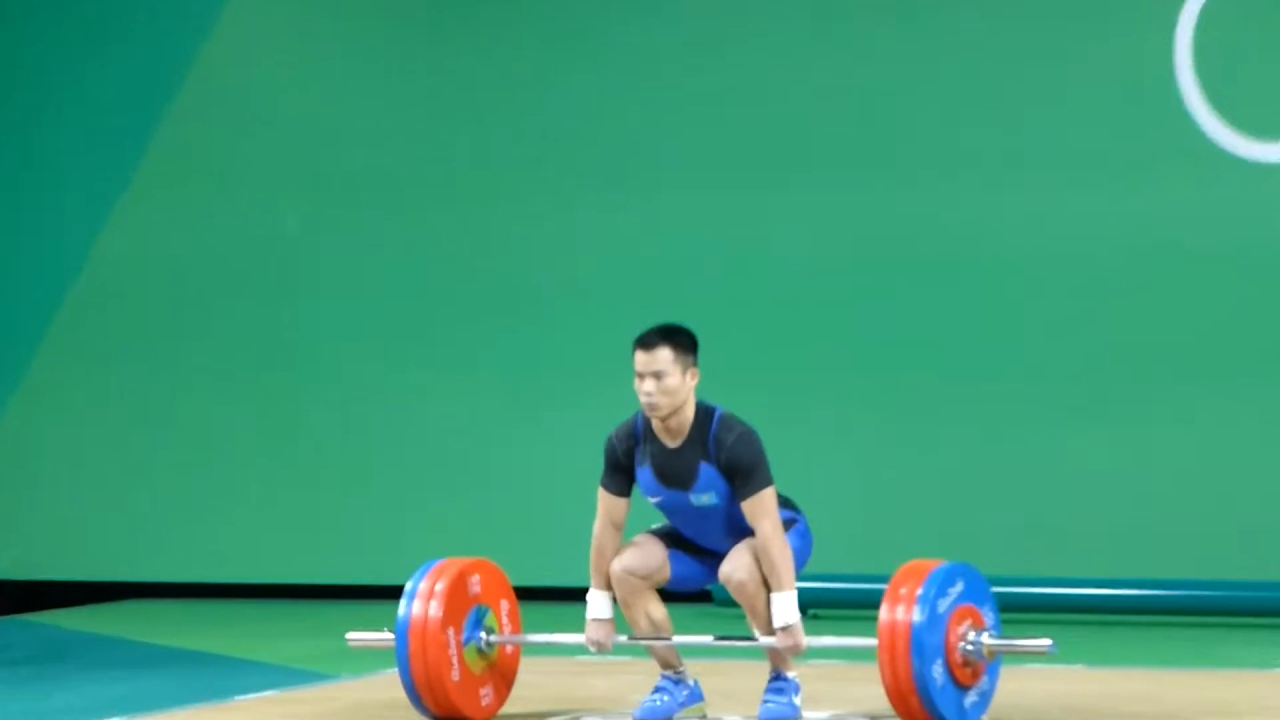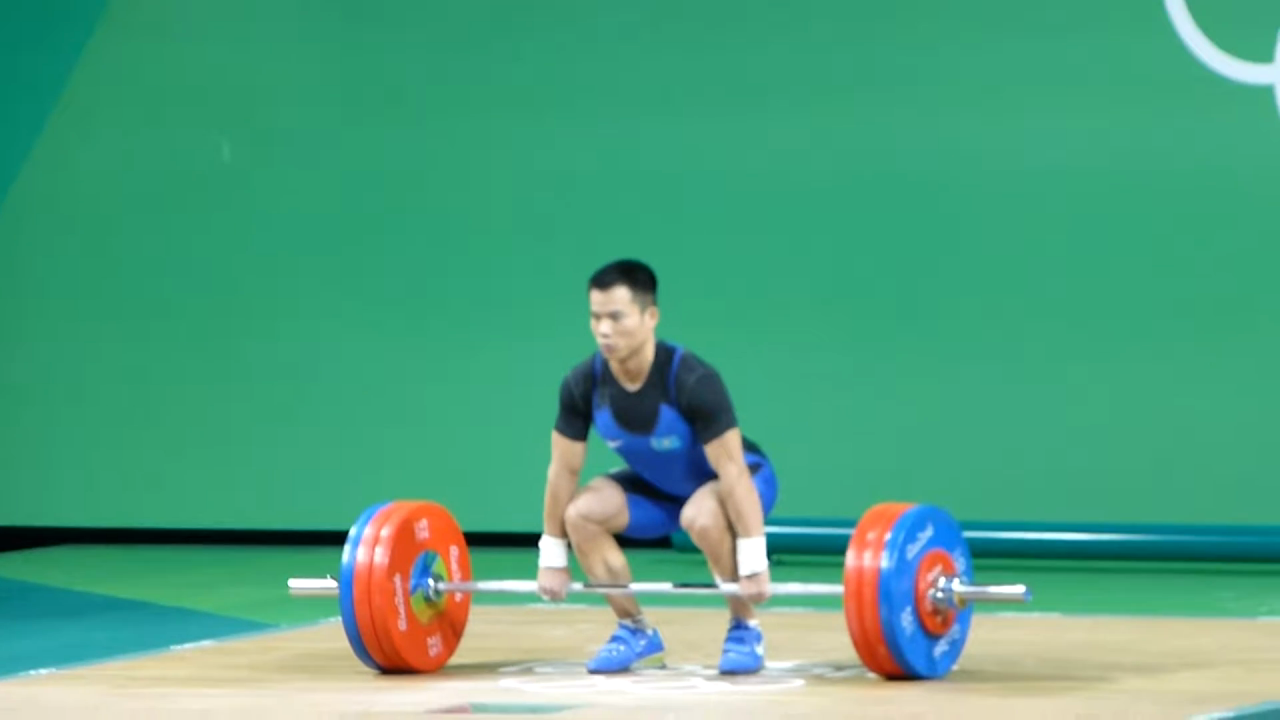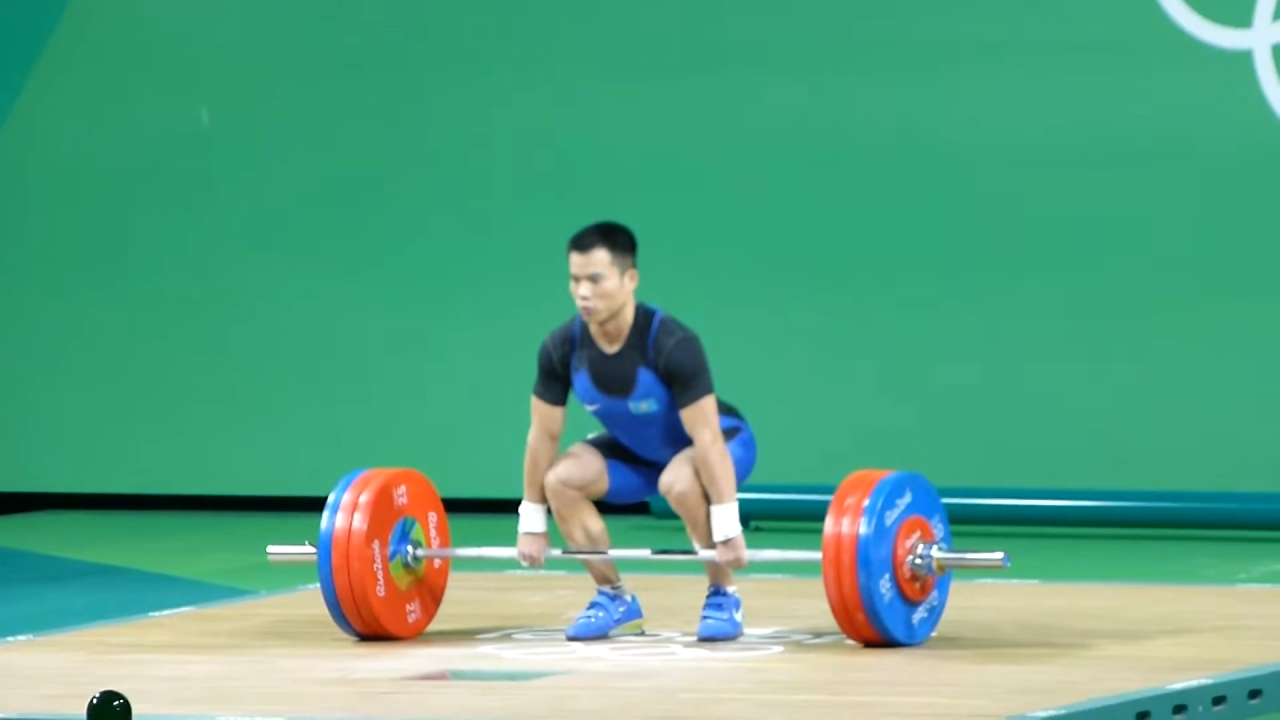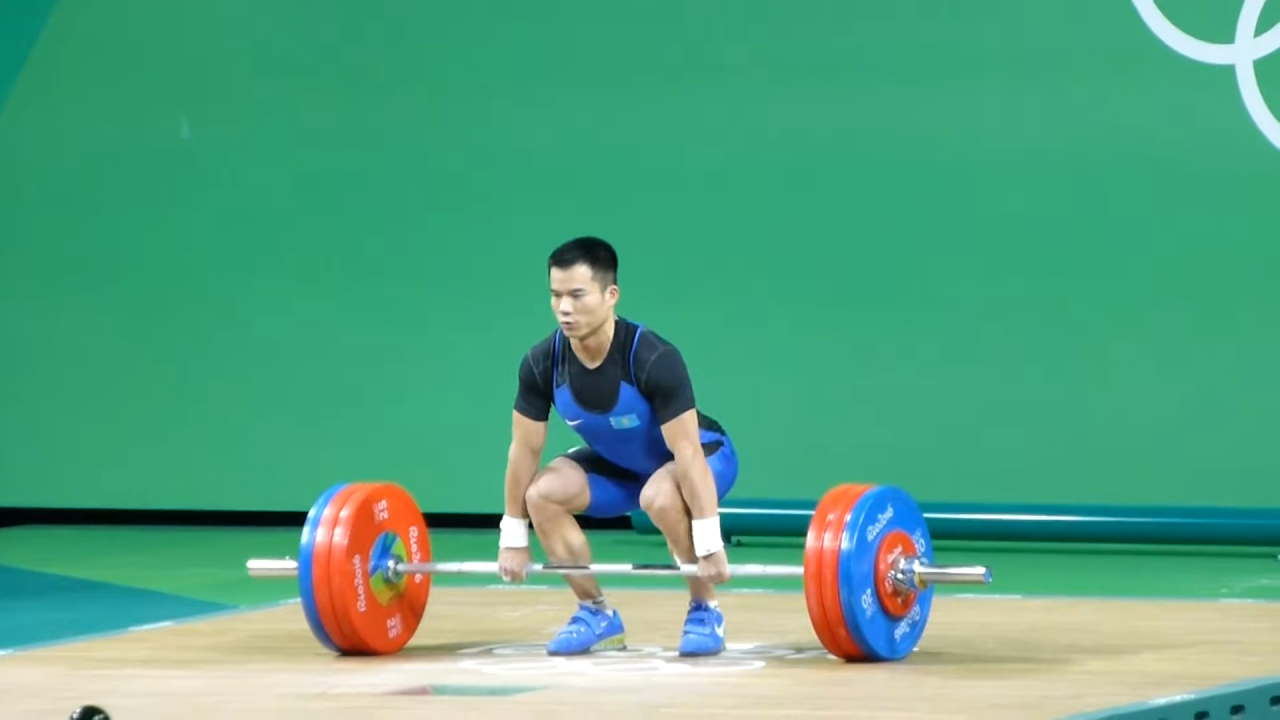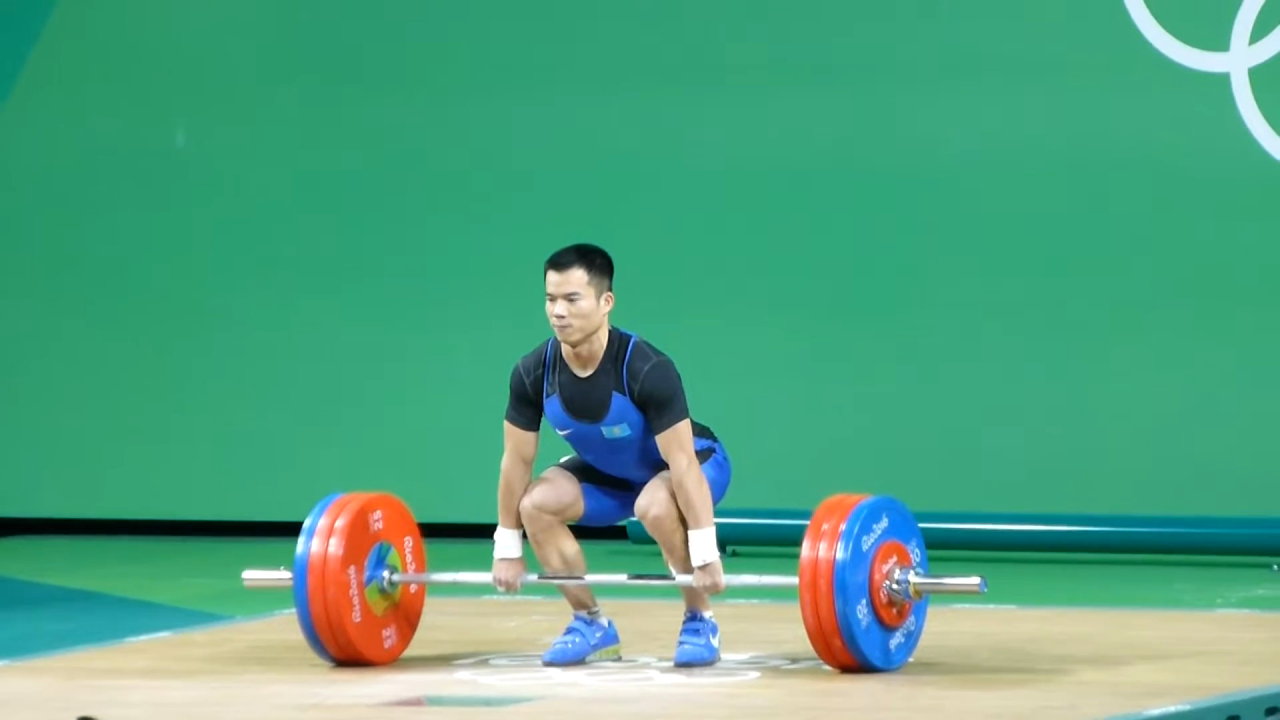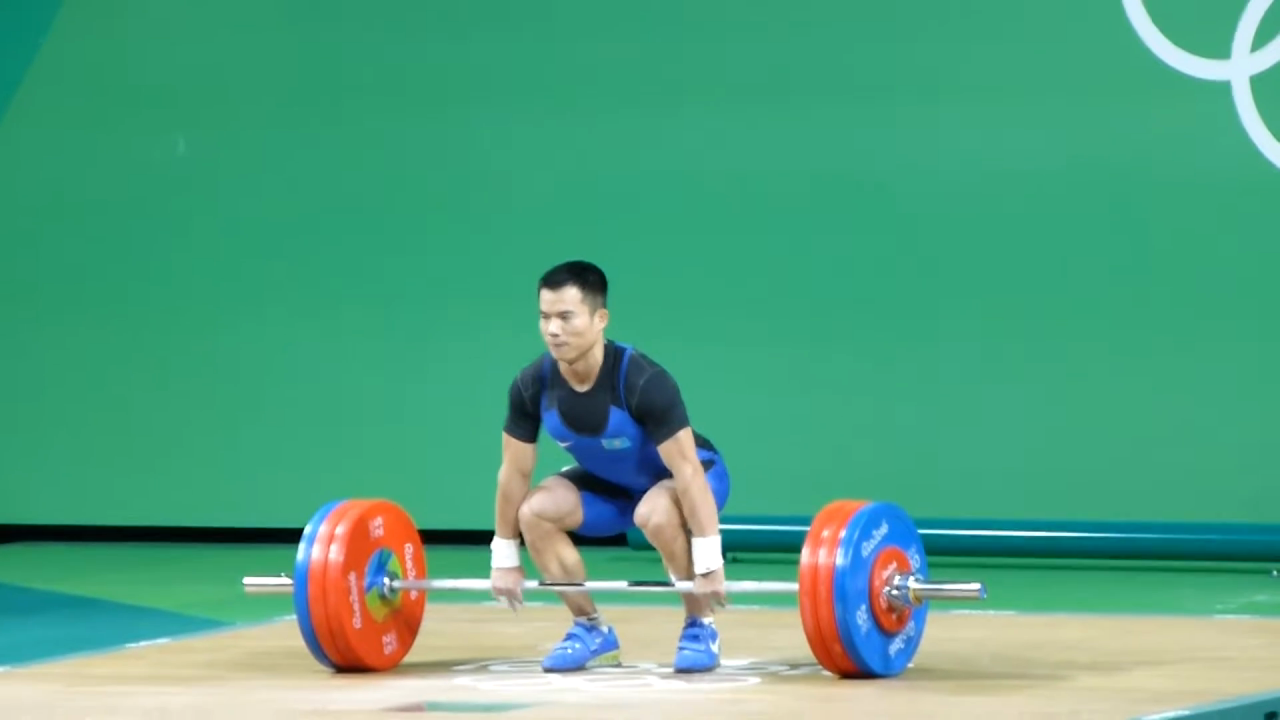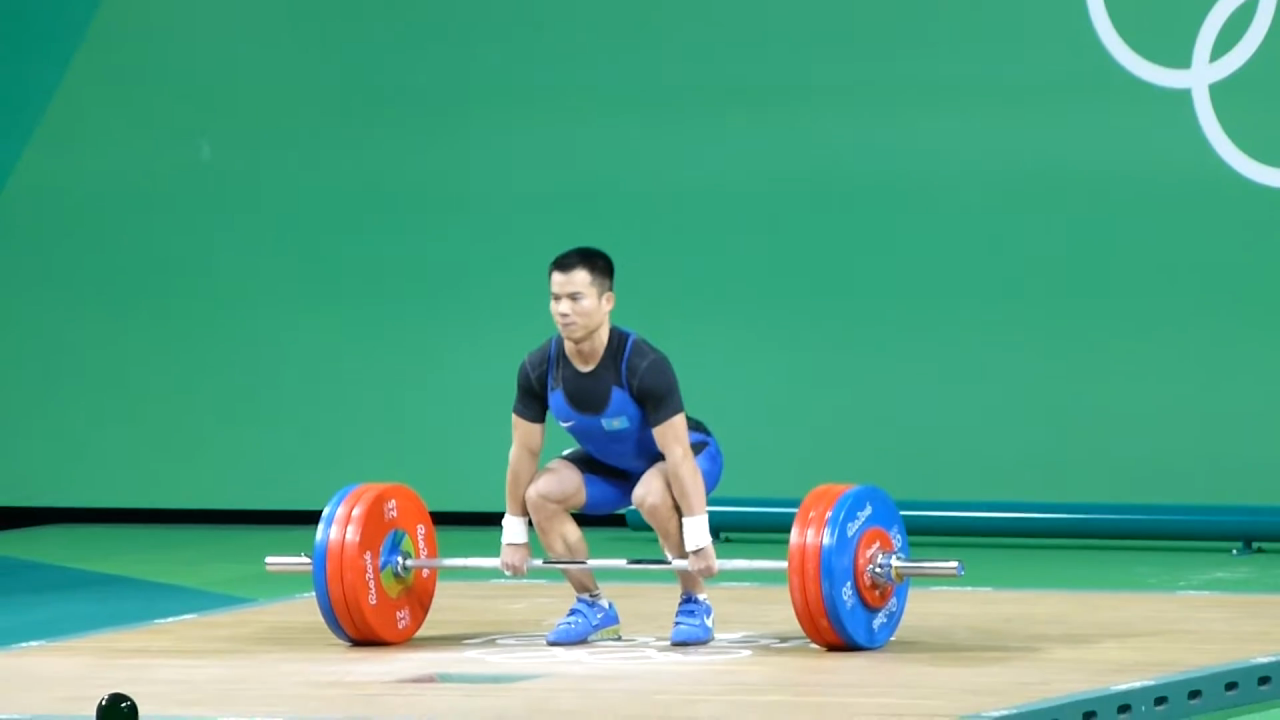
dt=0.4s
person 1, frame 1
left shoulder: (731, 438)
right shoulder: (626, 442)
left elbow: (767, 527)
right elbow: (608, 524)
left wrist: (787, 615)
right wrist: (599, 610)
left hip: (777, 532)
right hip: (699, 539)
left knee: (739, 571)
right knee: (626, 567)
left ankle: (783, 679)
right ankle: (678, 680)
person 1, frame 2
left shoulder: (692, 379)
right shoulder: (582, 383)
left elbow: (732, 472)
right elbow: (563, 470)
left wrist: (754, 563)
right wrist: (552, 558)
left hip: (739, 476)
right hip: (659, 485)
left knee: (702, 517)
right knee: (582, 513)
left ankle: (745, 629)
right ankle: (637, 631)
person 1, frame 3
left shoulder: (671, 343)
right shoulder: (561, 347)
left elbow: (706, 438)
right elbow: (543, 434)
left wrist: (728, 528)
right wrist: (532, 522)
left hip: (720, 439)
right hip: (637, 448)
left knee: (679, 481)
right knee: (561, 478)
left ankle: (723, 596)
right ankle: (615, 597)
person 1, frame 4
left shoulder: (653, 357)
right shoulder: (542, 362)
left elbow: (687, 452)
right elbow: (524, 449)
left wrist: (710, 543)
right wrist: (514, 538)
left hip: (702, 452)
right hip: (619, 460)
left knee: (660, 496)
right knee: (542, 493)
left ankle: (705, 611)
right ankle: (597, 612)
person 1, frame 5
left shoulder: (646, 368)
right shoulder: (533, 371)
left elbow: (682, 463)
right elbow: (516, 460)
left wrist: (705, 553)
right wrist: (508, 548)
left hip: (694, 460)
right hip: (610, 470)
left knee: (655, 506)
right knee: (536, 503)
left ankle: (700, 622)
right ankle: (591, 622)
person 1, frame 6
left shoulder: (642, 380)
right shoulder: (531, 384)
left elbow: (687, 471)
right elbow: (514, 472)
left wrist: (710, 563)
right wrist: (504, 558)
left hip: (694, 471)
right hip: (610, 480)
left knee: (656, 514)
right knee: (535, 511)
left ankle: (700, 628)
right ankle: (592, 629)
person 1, frame 7
left shoulder: (643, 364)
right shoulder: (538, 368)
left elbow: (677, 455)
right elbow: (524, 451)
left wrist: (699, 539)
right wrist: (514, 534)
left hip: (688, 452)
right hip: (610, 461)
left knee: (652, 495)
right knee: (541, 493)
left ankle: (695, 603)
right ankle: (593, 605)
